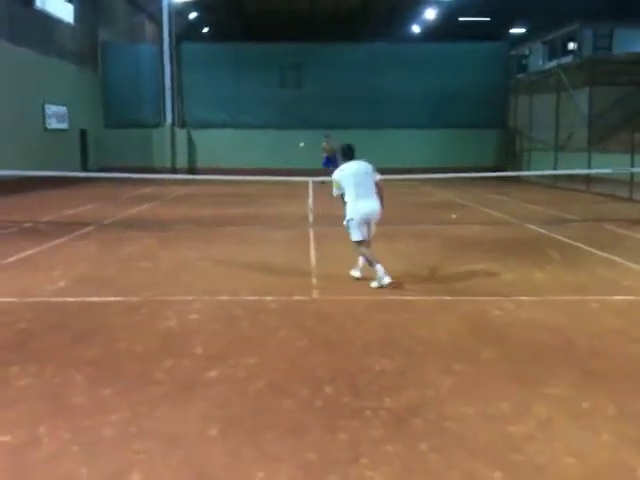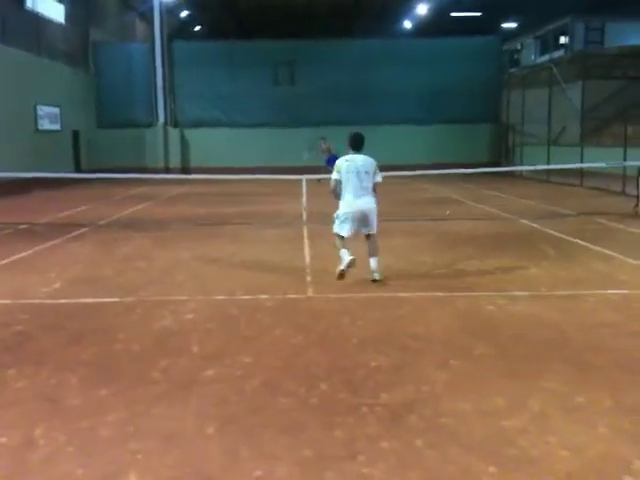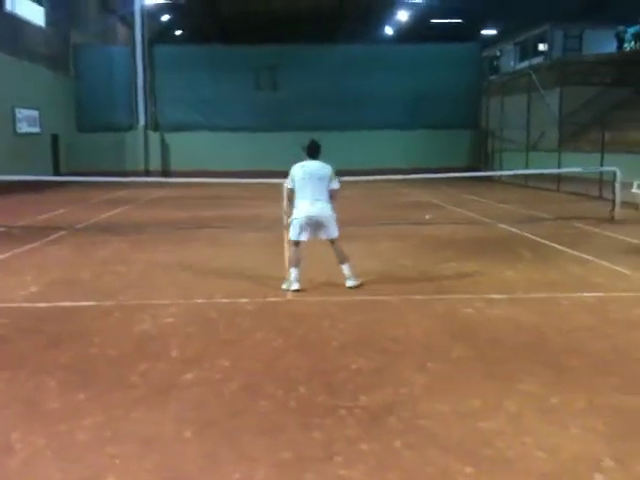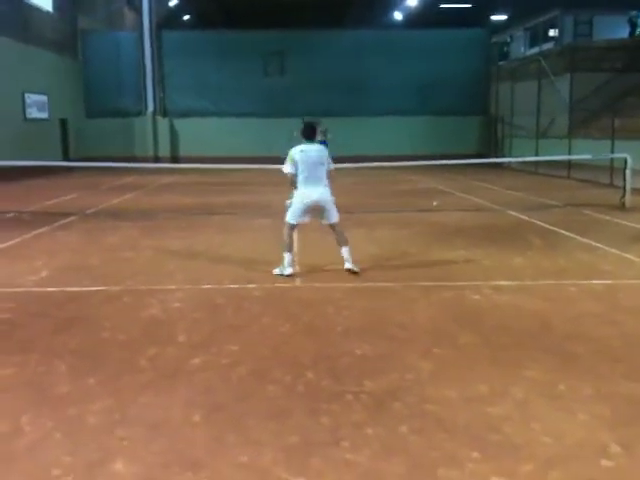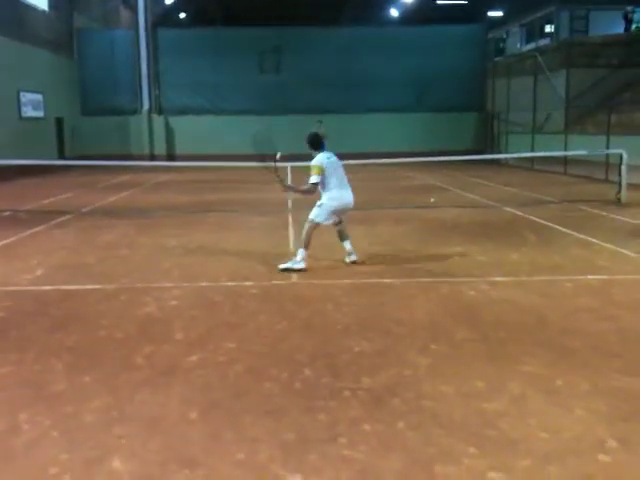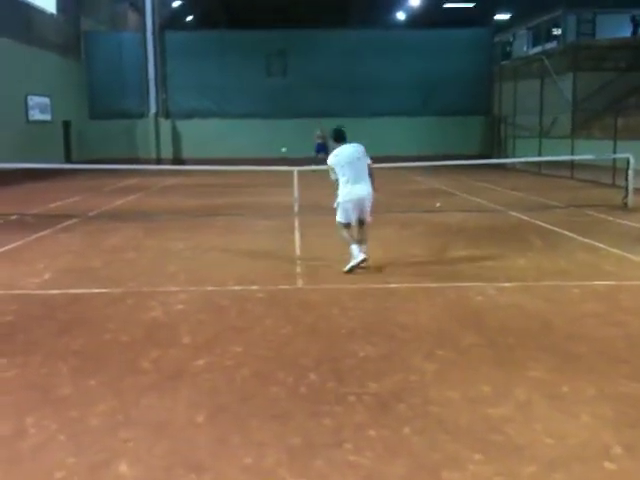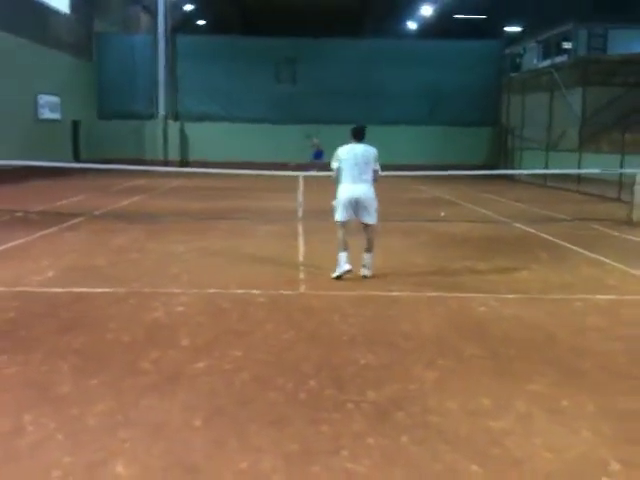
dt=0.4s
person 1, frame 1
left shoulder: (337, 173)
right shoulder: (367, 165)
left elbow: (341, 197)
right elbow: (379, 189)
right wrist: (380, 205)
left hip: (356, 210)
right hip: (374, 207)
left knee: (361, 245)
right knee: (366, 240)
left ankle: (382, 276)
right ankle: (358, 269)
person 1, frame 2
left shoulder: (341, 162)
right shoulder: (372, 162)
left elbow: (333, 187)
right elbow: (374, 188)
left wrist: (341, 199)
left hip: (348, 205)
right hip: (368, 204)
left knee: (338, 236)
right knee: (371, 237)
left ankle: (346, 258)
right ankle: (374, 272)
person 1, frame 3
left shoulder: (296, 168)
right shoulder: (328, 169)
left elbow: (289, 195)
right elbow: (333, 195)
left wrist: (289, 209)
left hip: (302, 210)
right hip: (323, 209)
left knee: (294, 244)
right knee: (335, 243)
left ankle: (293, 281)
right ankle: (350, 278)
person 1, frame 4
left shoulder: (294, 152)
right shoulder: (324, 150)
left elbow: (291, 180)
right elbow: (327, 174)
left wrist: (297, 188)
left hip: (303, 195)
right hip: (323, 194)
left knee: (288, 228)
right knee: (336, 227)
left ankle: (287, 266)
right ankle: (348, 262)
person 1, frame 5
left shoulder: (317, 162)
right shoulder: (332, 157)
left elbow: (312, 189)
left wrist: (292, 188)
left hip: (333, 199)
right hip: (348, 197)
left knee: (309, 227)
right knee: (338, 223)
left ankle: (299, 260)
right ankle: (351, 254)
person 1, frame 6
left shoulder: (332, 158)
right shoulder: (359, 147)
left elbow: (337, 180)
right elbow: (370, 171)
right wrist: (372, 187)
left hip: (348, 193)
right hip: (366, 191)
left knee: (344, 227)
right knee: (362, 224)
left ankle: (357, 254)
right ankle: (361, 254)
person 1, frame 7
left shoulder: (341, 150)
right shoulder: (373, 151)
left elbow: (336, 174)
right elbow: (375, 176)
left hip: (346, 191)
right hip: (366, 192)
left knee: (342, 227)
right knee: (369, 230)
left ankle: (343, 263)
right ankle: (367, 267)
